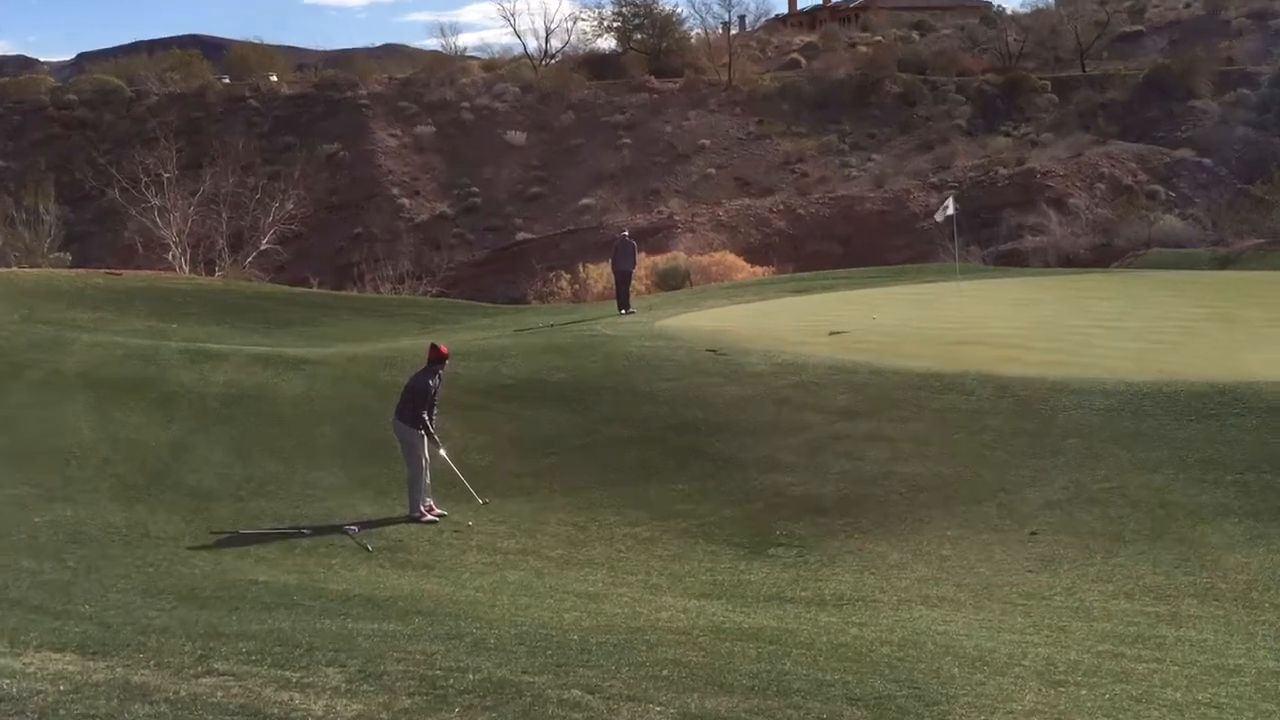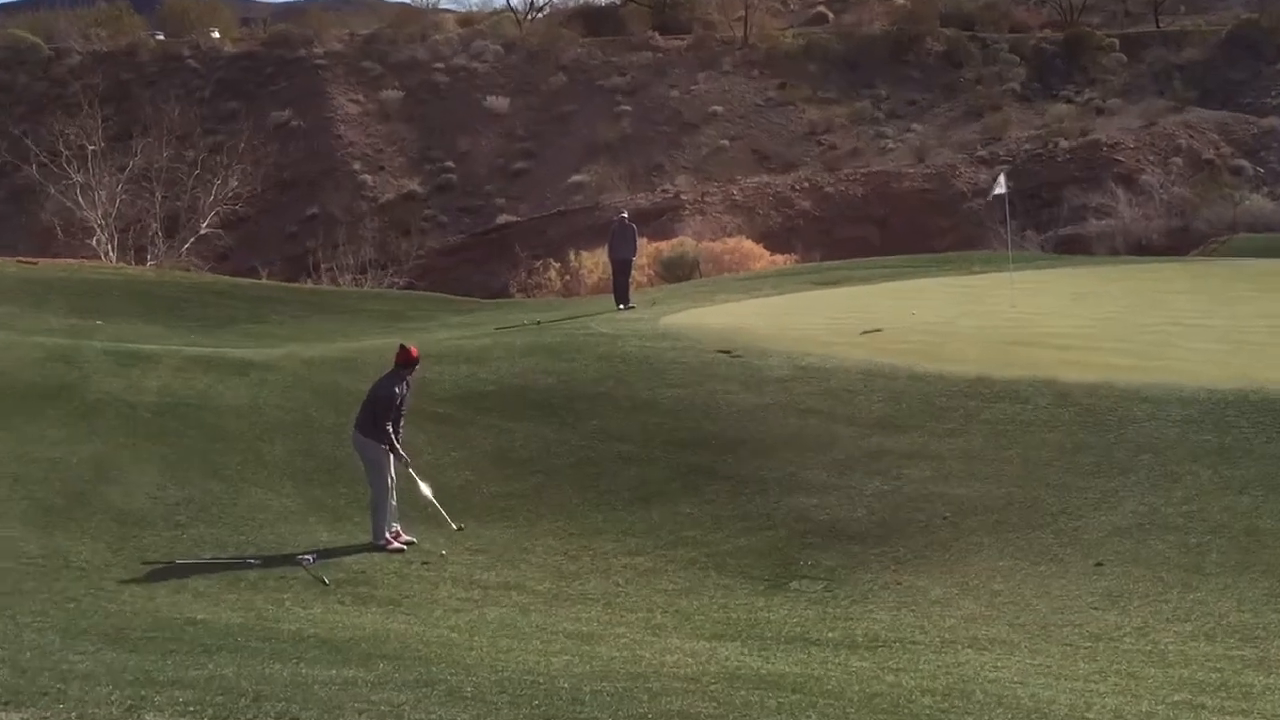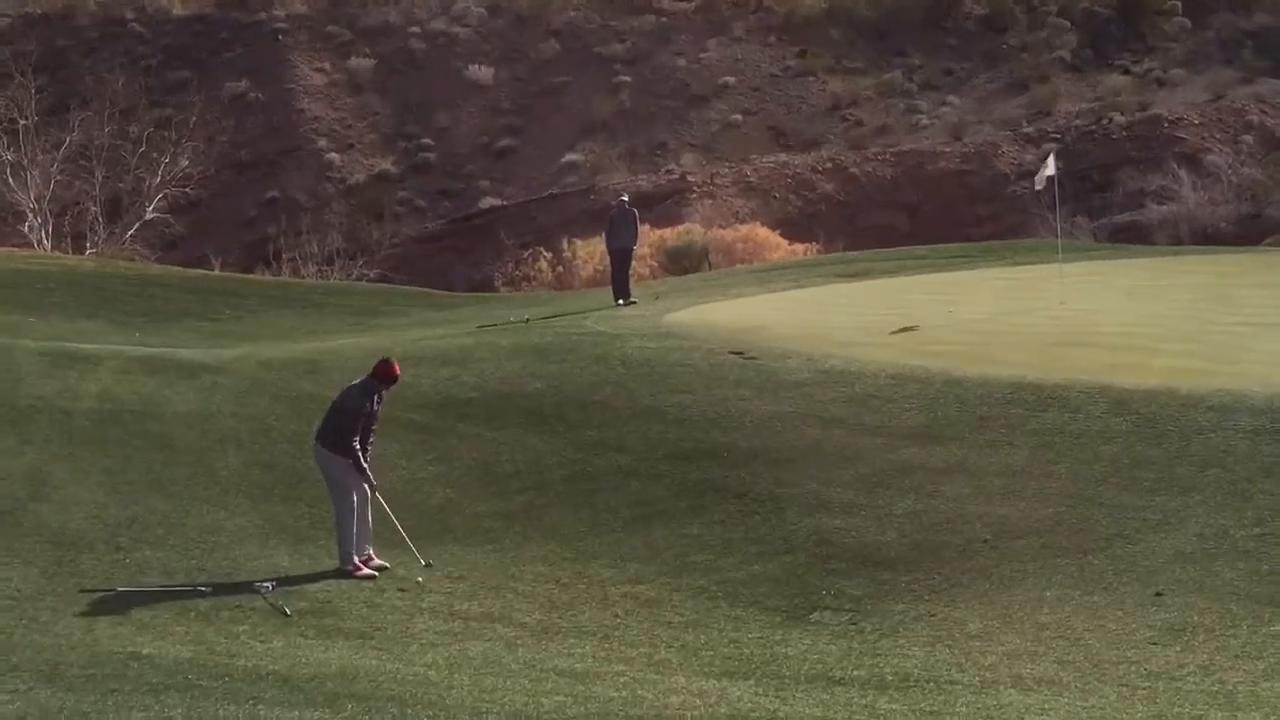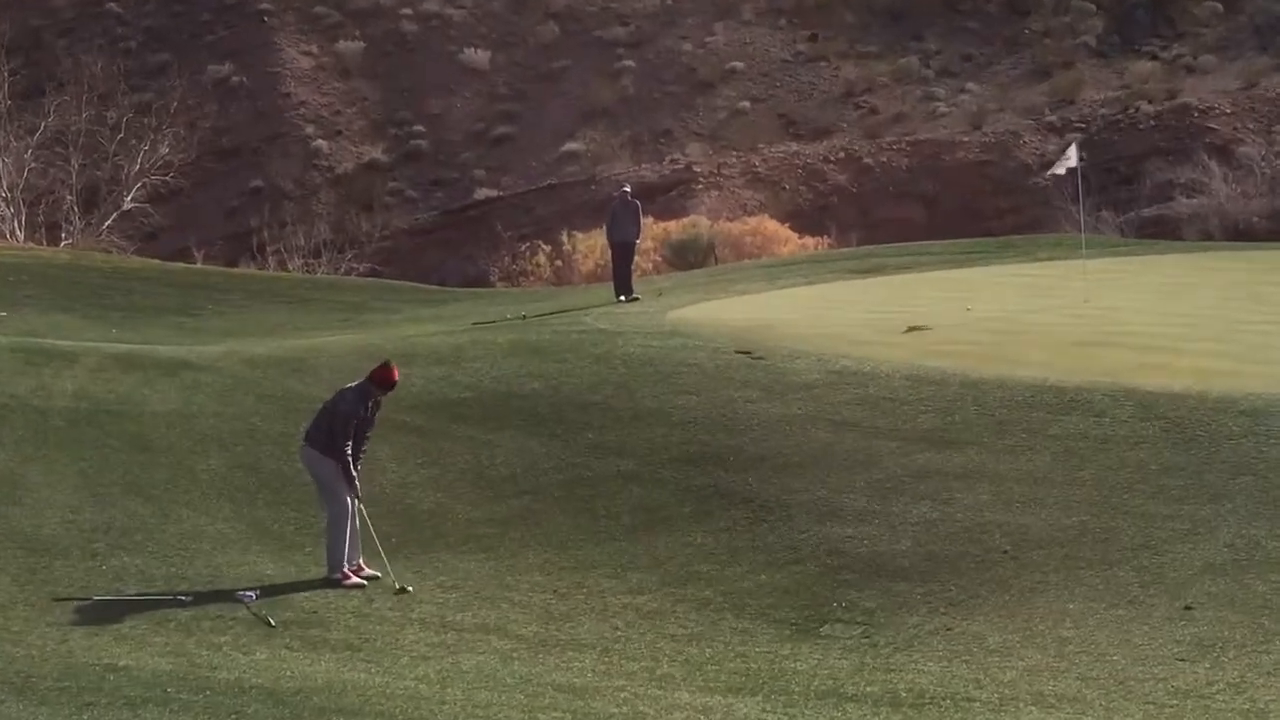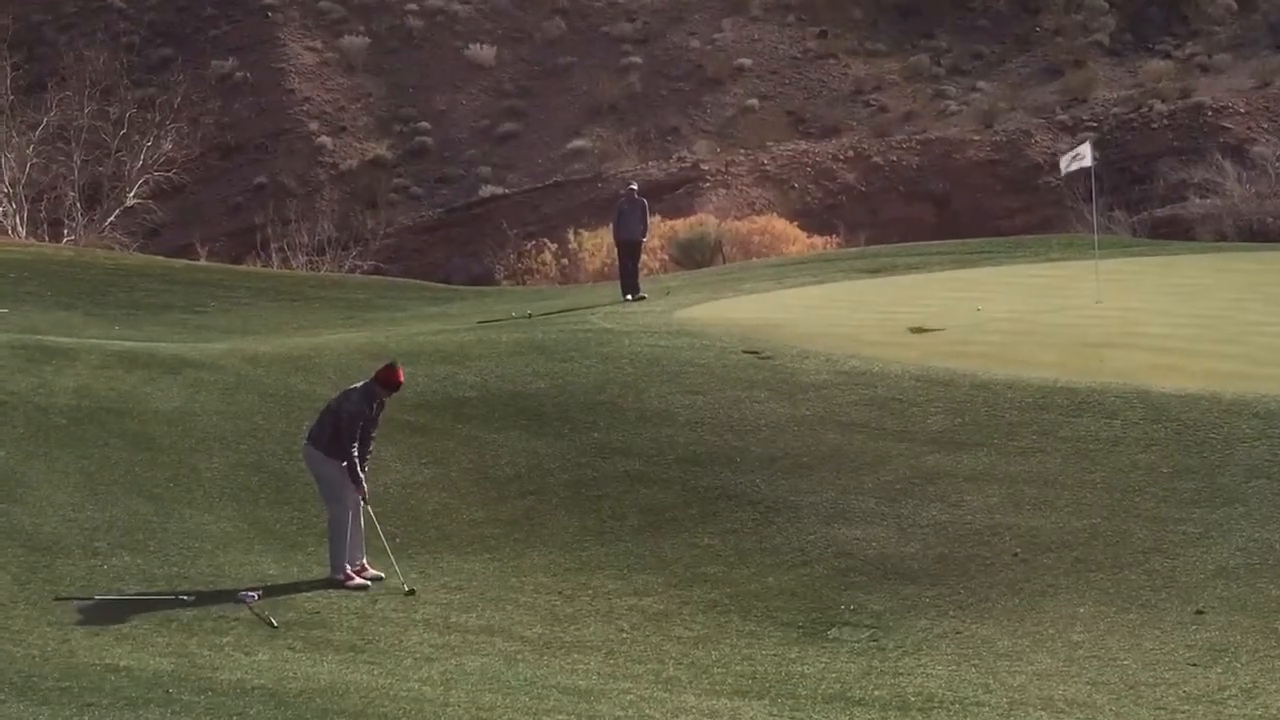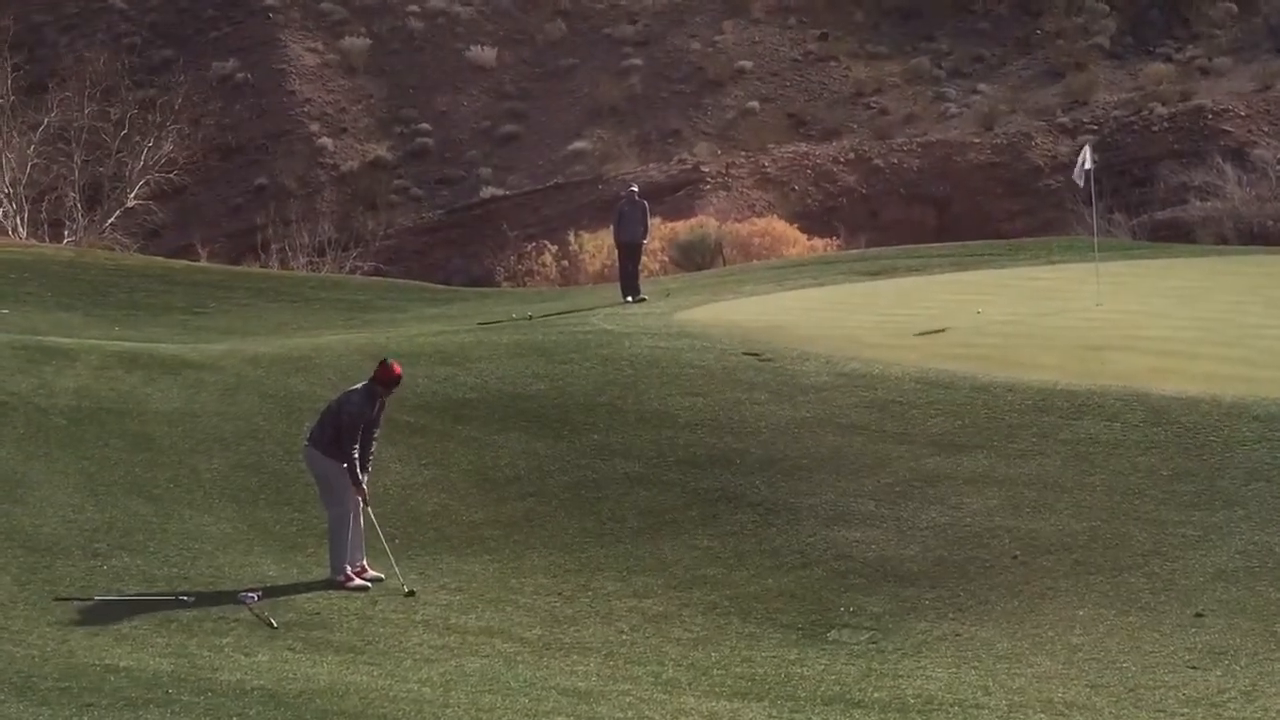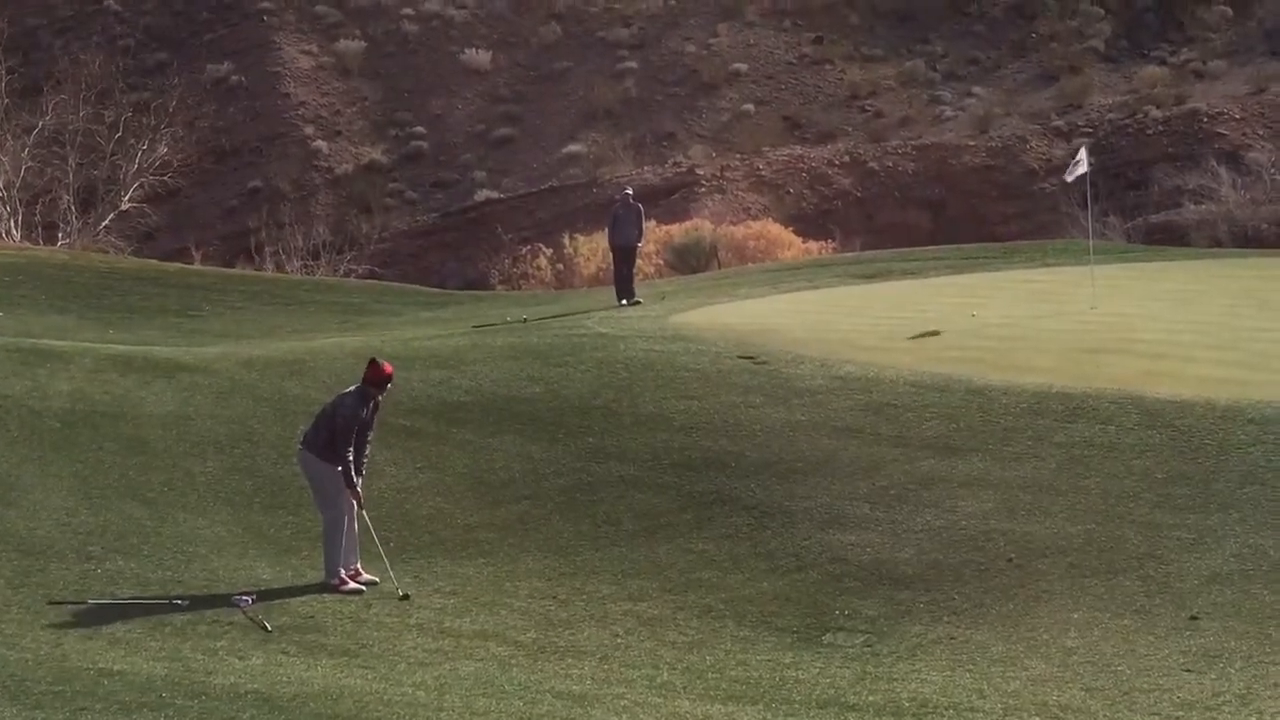
dt=0.4s
person 1, frame 1
left shoulder: (436, 376)
right shoulder: (424, 382)
left elbow: (433, 404)
right elbow: (420, 412)
left wrist: (431, 429)
right wrist: (431, 434)
left hip: (416, 424)
right hip: (406, 425)
left knee: (424, 463)
right knee: (417, 466)
person 1, frame 2
left shoulder: (404, 382)
right shoulder: (389, 388)
left elbow: (399, 415)
right elbow: (383, 424)
left wrist: (397, 443)
right wrist: (396, 449)
left hip: (381, 437)
right hip: (368, 438)
left knee: (390, 482)
right knee: (382, 486)
left ankle: (392, 529)
right ankle: (381, 537)
person 1, frame 3
left shoulder: (375, 394)
right shoulder: (356, 399)
left elbow: (369, 429)
right elbow: (350, 440)
left wrist: (364, 461)
right wrist: (363, 470)
left hip: (346, 450)
right hip: (330, 451)
left knee: (362, 496)
right knee: (347, 504)
left ankle: (363, 553)
right ankle: (348, 562)
person 1, frame 4
left shoulder: (373, 400)
right shoulder: (350, 401)
left elbow: (362, 437)
right elbow: (342, 444)
left wrist: (355, 469)
right wrist: (351, 478)
left hip: (335, 453)
right hip: (318, 452)
left knee: (350, 505)
right knee: (340, 507)
left ankle: (353, 562)
right ankle: (337, 570)
person 1, frame 5
left shoulder: (377, 400)
right shoulder: (355, 402)
left elbow: (367, 438)
right elbow: (349, 445)
left wrist: (361, 472)
right wrist: (358, 480)
left hip: (338, 453)
right hip: (321, 452)
left knee: (354, 505)
right knee: (342, 509)
left ankle: (356, 563)
right ankle: (340, 571)
person 1, frame 6
left shoulder: (378, 400)
right shoulder: (356, 403)
left elbow: (369, 438)
right elbow: (350, 445)
left wrist: (364, 473)
right wrist: (357, 481)
left hip: (338, 454)
right hip: (322, 453)
left knee: (354, 506)
right knee: (342, 510)
left ankle: (356, 564)
right ankle: (340, 572)
person 1, frame 7
left shoulder: (373, 402)
right shoulder: (350, 405)
left elbow: (363, 440)
right elbow: (344, 448)
left wrist: (358, 476)
right wrist: (351, 484)
left hip: (332, 457)
right hip: (316, 456)
left knee: (348, 509)
right knee: (336, 513)
left ankle: (351, 567)
right ankle: (334, 576)
